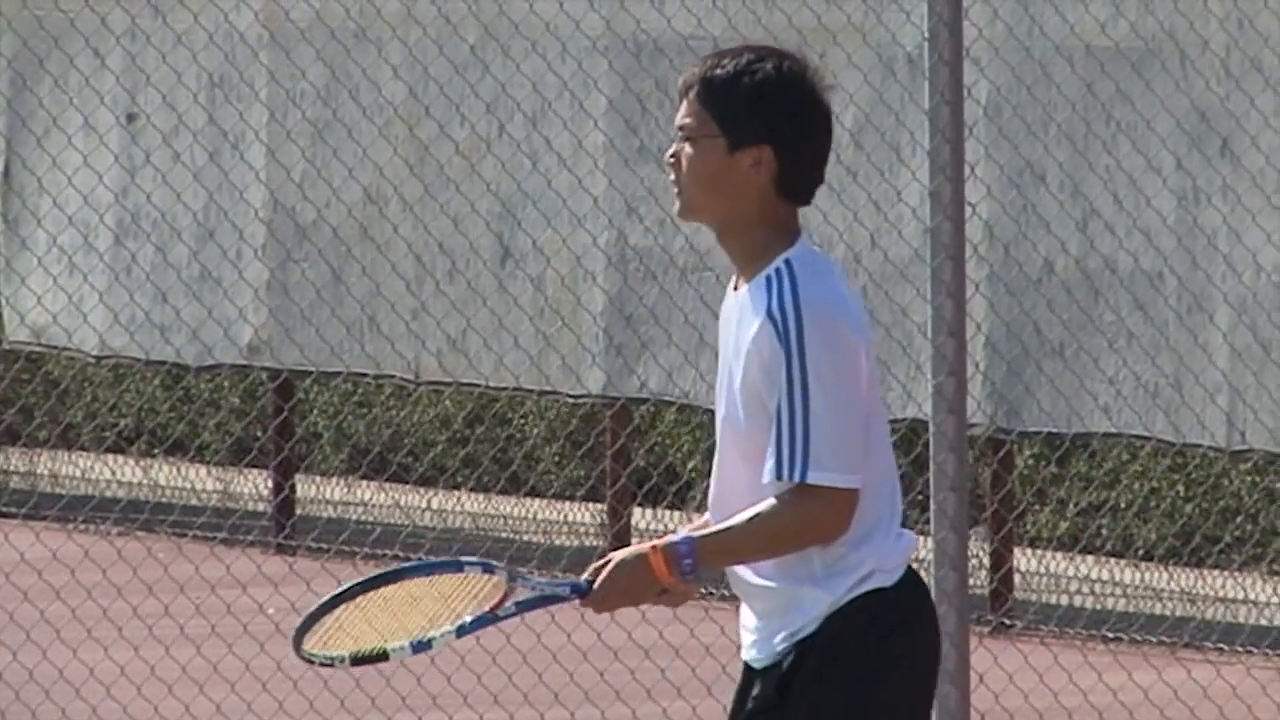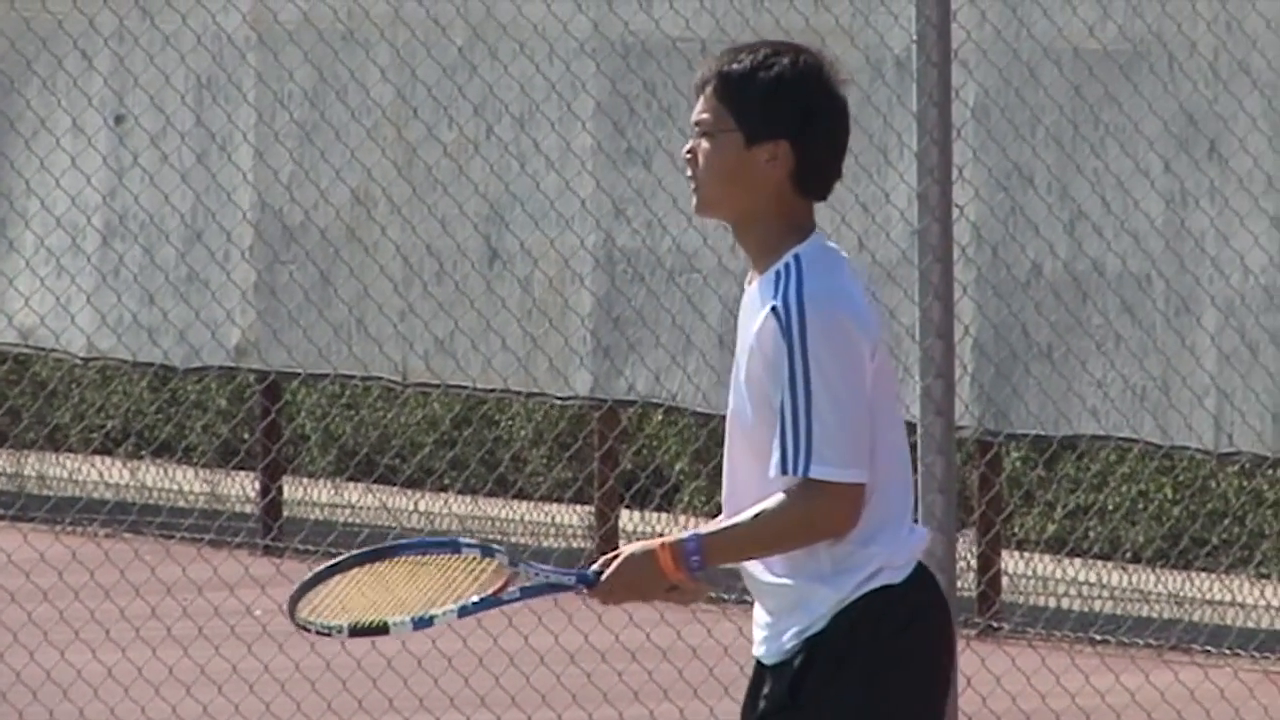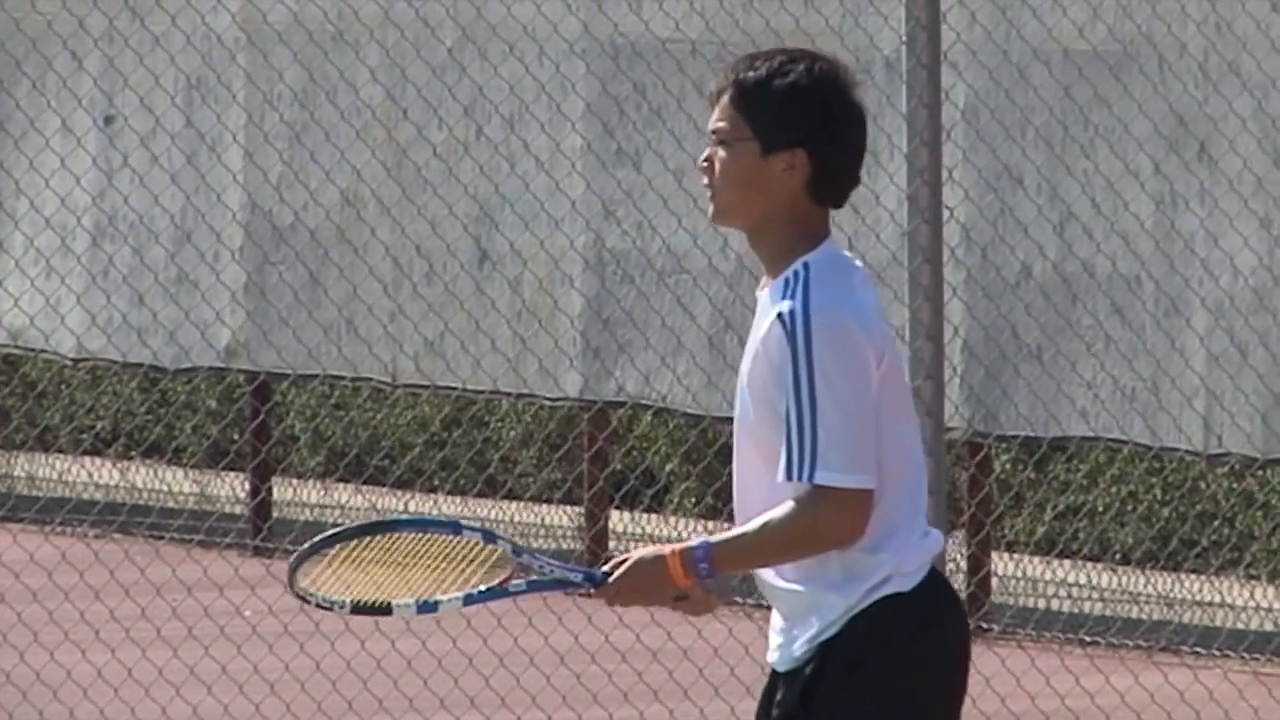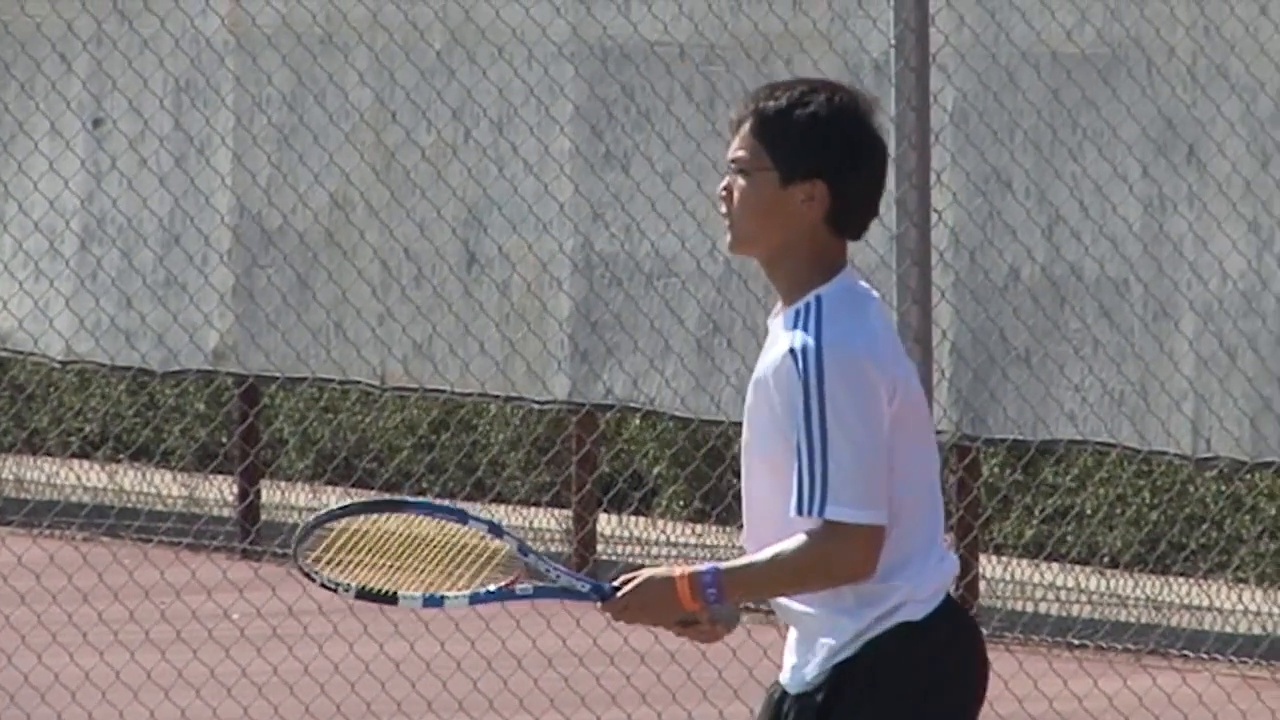
dt=0.2s
person 1, frame 1
left shoulder: (801, 311)
right shoulder: (751, 297)
left elbow: (820, 507)
left wrist: (670, 559)
right wrist: (685, 550)
left hip: (853, 641)
right hip: (795, 634)
person 1, frame 2
left shoulder: (805, 306)
right shoulder: (778, 290)
left elbow: (828, 503)
left wrist: (677, 556)
right wrist: (696, 552)
left hip: (864, 638)
right hip: (811, 632)
person 1, frame 3
left shoulder: (812, 315)
right shoulder: (801, 297)
left elbow: (836, 513)
left wrist: (685, 564)
right wrist: (709, 566)
left hip: (879, 642)
right hip: (828, 637)
person 1, frame 4
left shoulder: (826, 348)
right shoulder: (808, 326)
left elbow: (847, 547)
left wrist: (694, 588)
right wrist: (717, 592)
left hip: (897, 666)
right hip: (841, 658)
